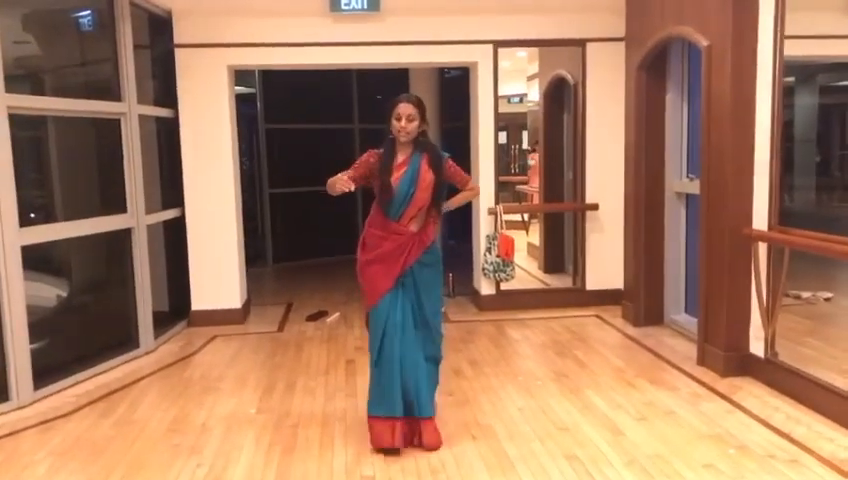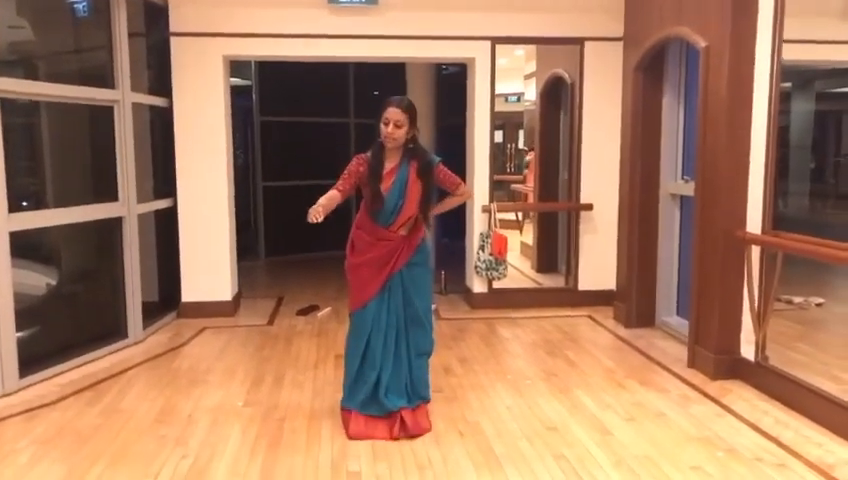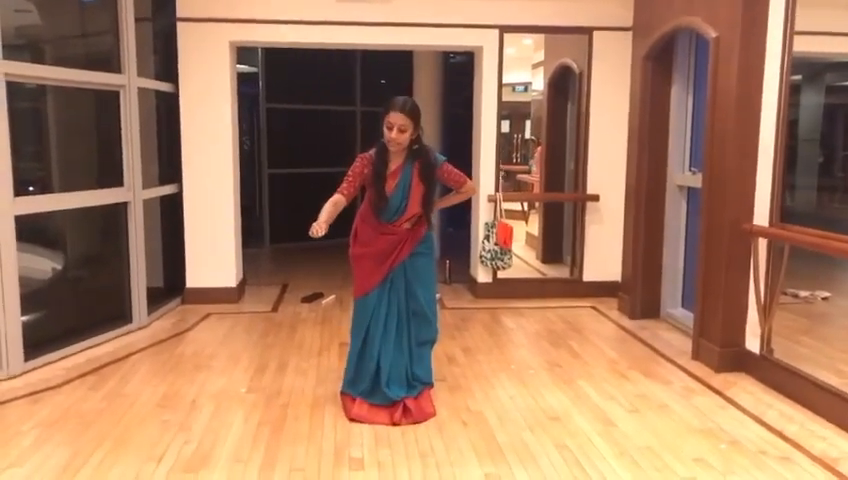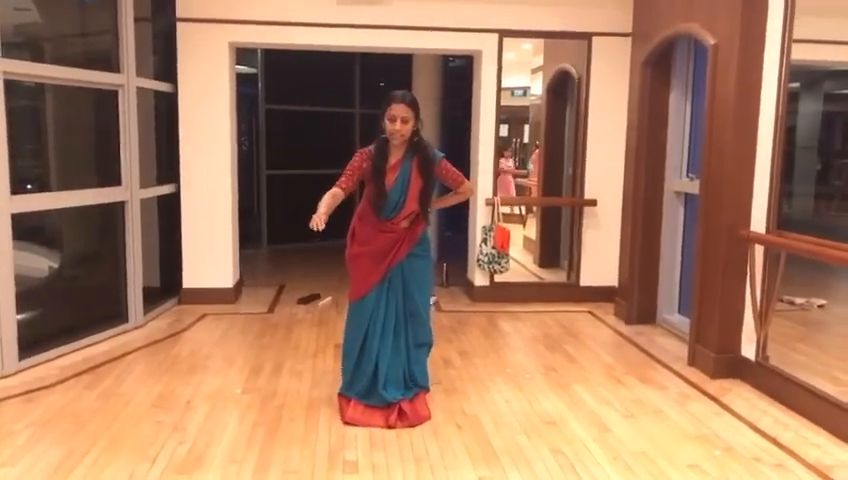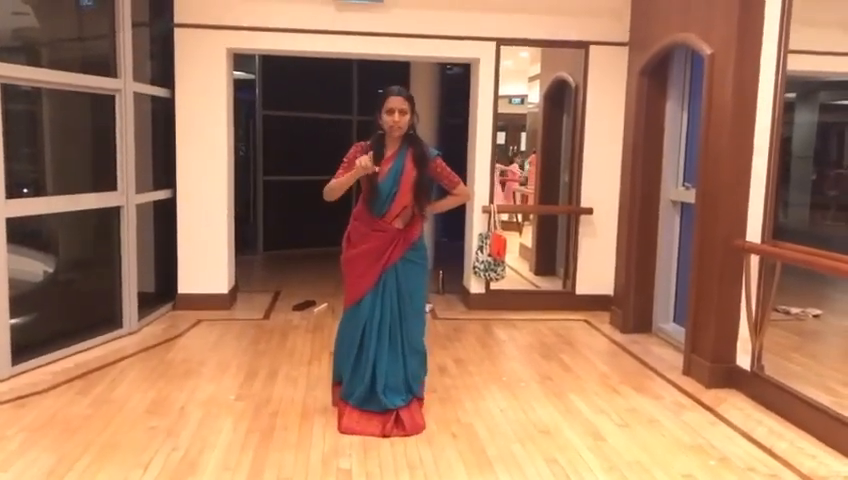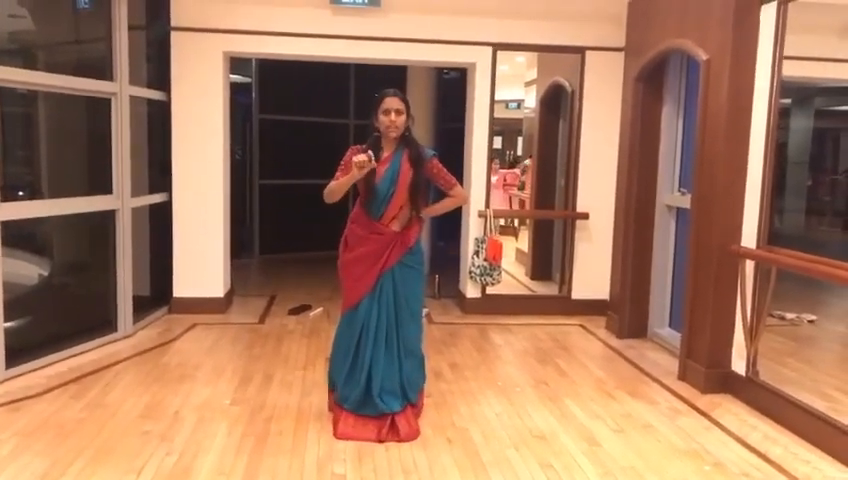
dt=0.5s
person 1, frame 1
left shoulder: (436, 161)
right shoulder: (375, 159)
left elbow: (472, 188)
right elbow: (331, 188)
left wrist: (441, 208)
right wrist: (339, 181)
left hip: (421, 255)
right hip: (382, 255)
left knee: (422, 329)
right knee: (389, 330)
left ankle: (419, 412)
right ankle: (391, 416)
person 1, frame 2
left shoulder: (425, 164)
right shoulder: (364, 163)
left elbow: (462, 192)
right elbow: (338, 192)
left wrist: (428, 212)
right wrist: (320, 207)
left hip: (409, 255)
right hip: (370, 255)
left knee: (410, 325)
right knee: (369, 327)
left ankle: (408, 402)
right ankle: (366, 402)
person 1, frame 3
left shoulder: (429, 163)
right shoulder: (368, 162)
left elbow: (467, 188)
right elbow: (341, 197)
left wrist: (431, 207)
right wrist: (322, 221)
left hip: (413, 248)
right hip: (373, 247)
left knee: (414, 315)
right knee: (372, 316)
left ankle: (411, 388)
right ankle: (369, 388)
person 1, frame 4
left shoulder: (428, 159)
right shoulder: (368, 156)
left elbow: (466, 189)
right elbow: (337, 192)
left wrist: (429, 206)
right wrist: (323, 211)
left hip: (410, 248)
right hip: (369, 247)
left knee: (409, 317)
right knee: (368, 318)
left ankle: (406, 392)
right ankle: (364, 390)
person 1, frame 5
left shoulder: (423, 156)
right shoulder: (363, 151)
left elbow: (462, 193)
right elbow: (328, 194)
left wrist: (423, 211)
right wrist: (355, 174)
left hip: (405, 250)
right hip: (366, 249)
left knee: (403, 322)
right knee: (362, 322)
left ankle: (401, 399)
right ankle: (360, 397)
person 1, frame 6
left shoulder: (420, 158)
right shoulder: (359, 154)
left elbow: (459, 195)
right elbow: (329, 196)
left wrist: (420, 214)
right wrist: (353, 175)
left hip: (402, 253)
right hip: (363, 252)
left knee: (400, 326)
right knee: (360, 325)
left ankle: (397, 405)
right ankle: (355, 401)
